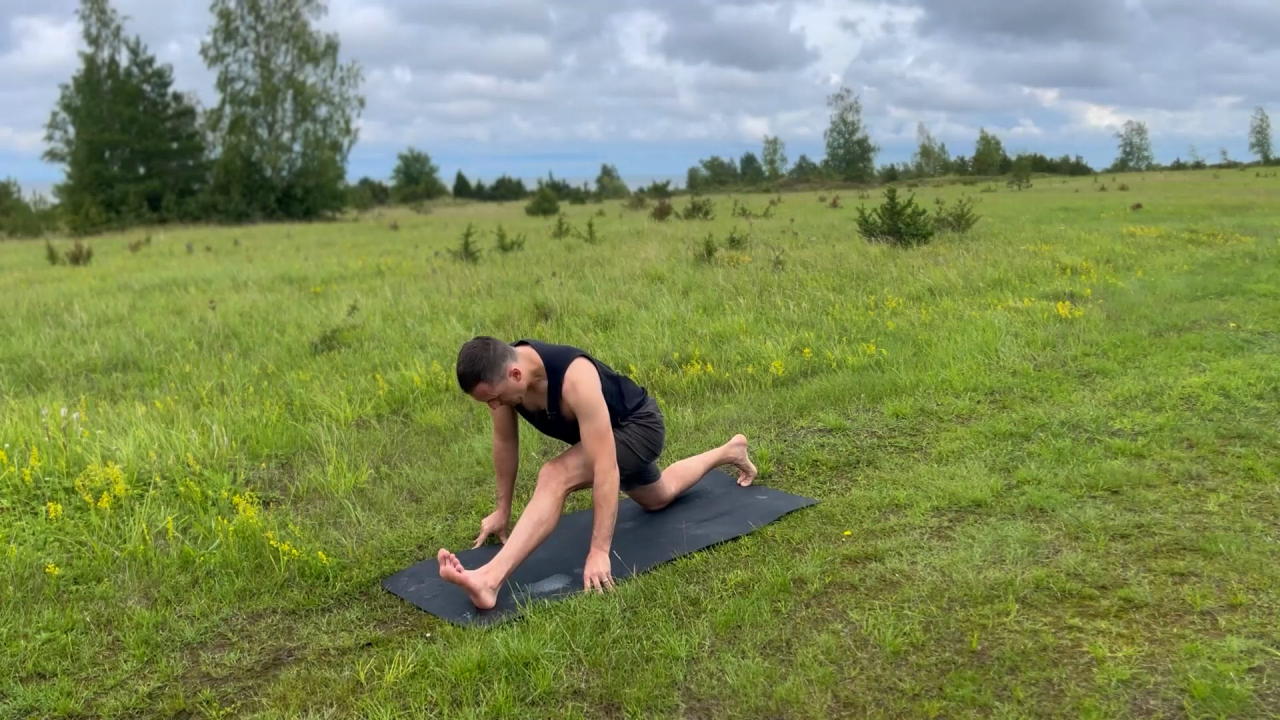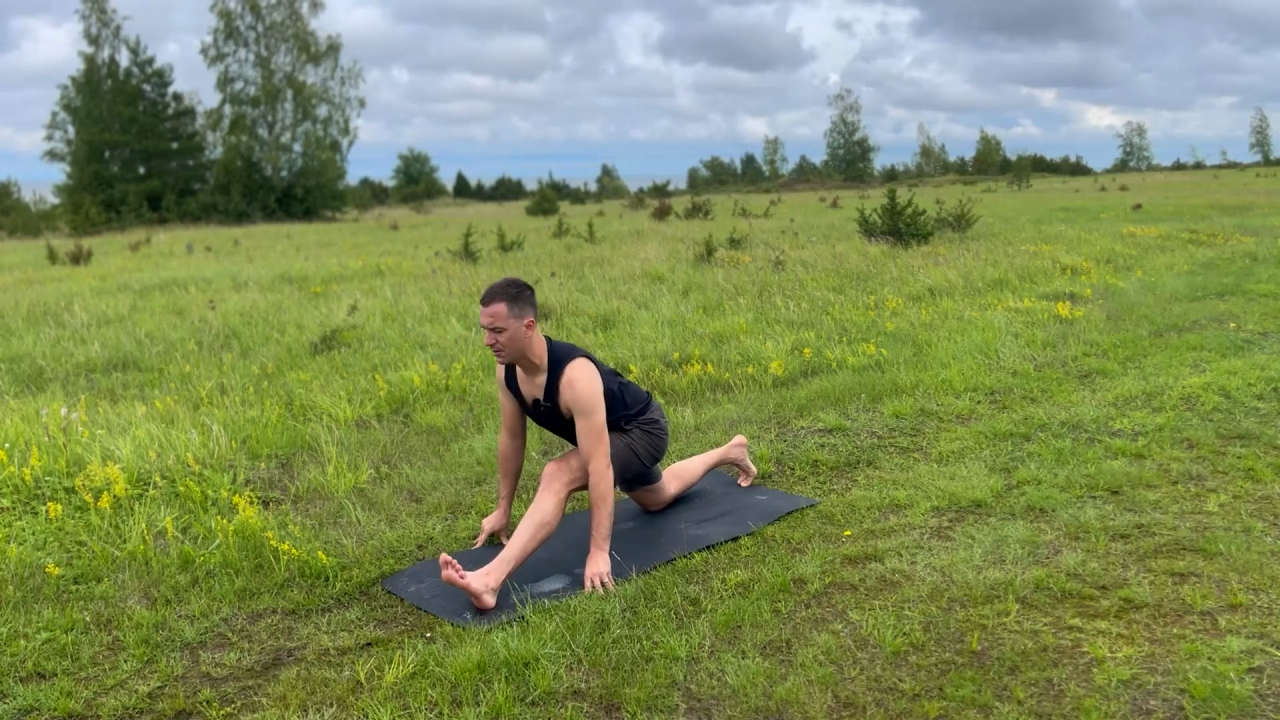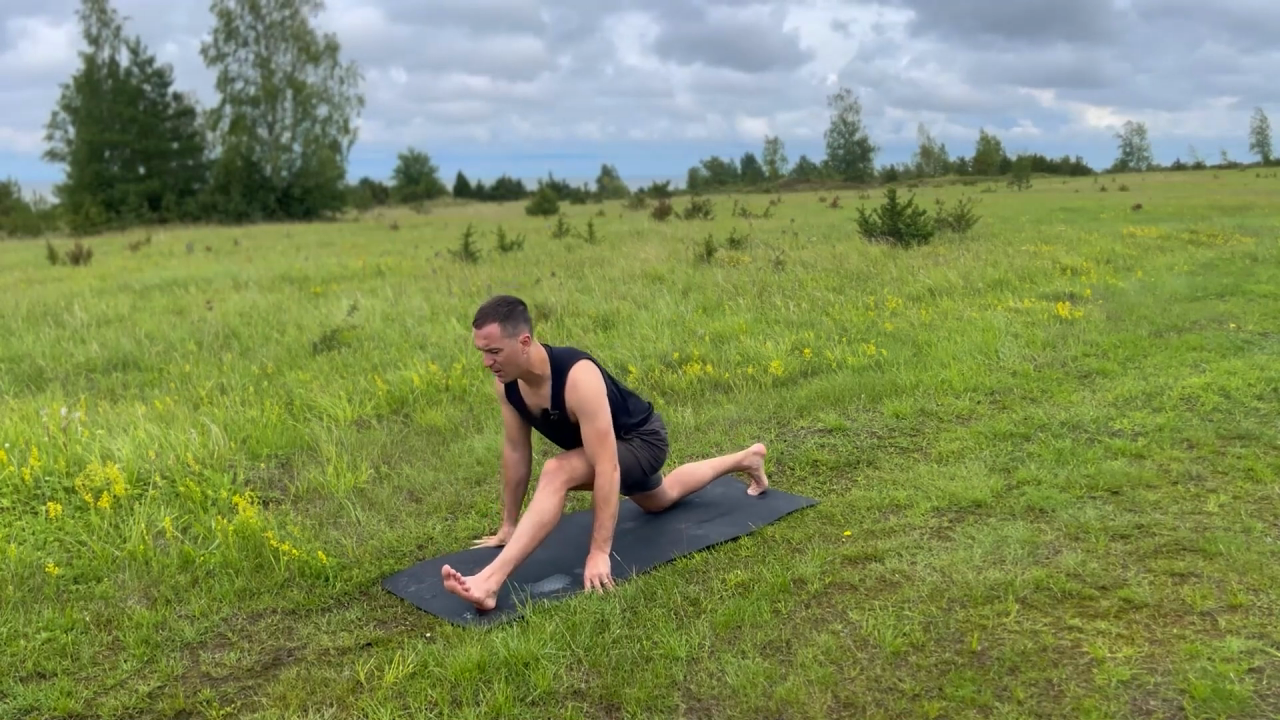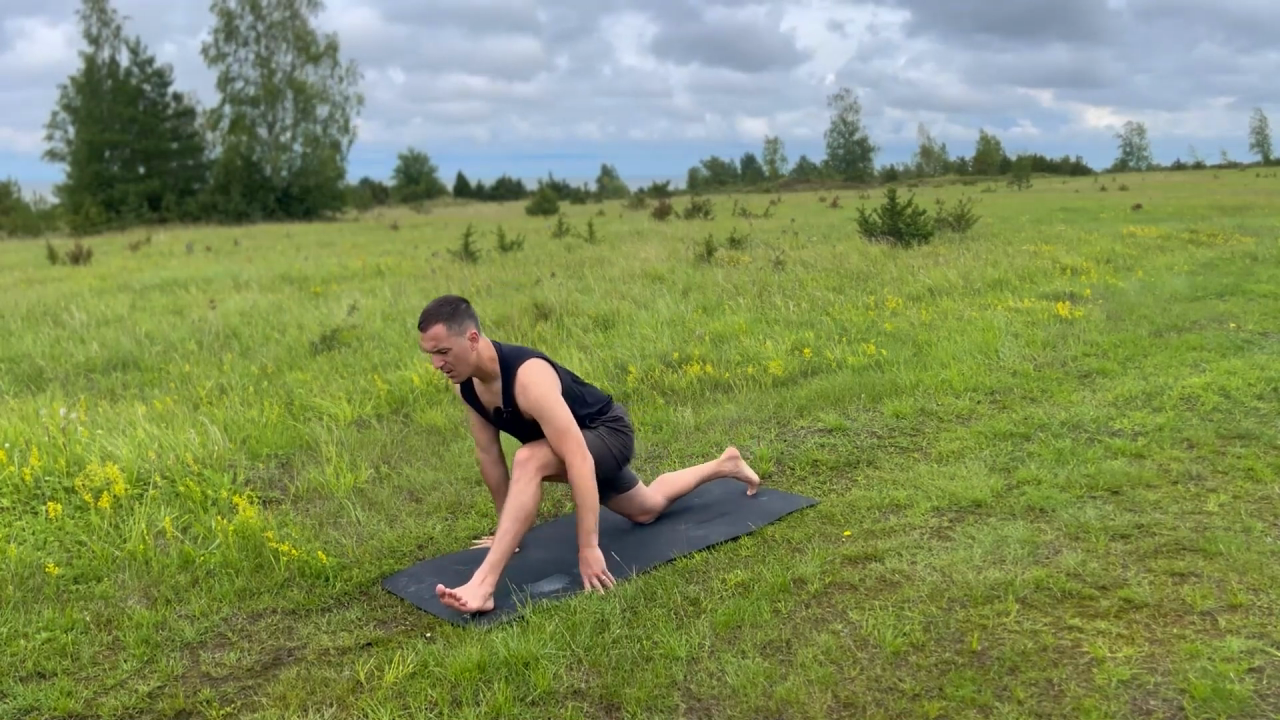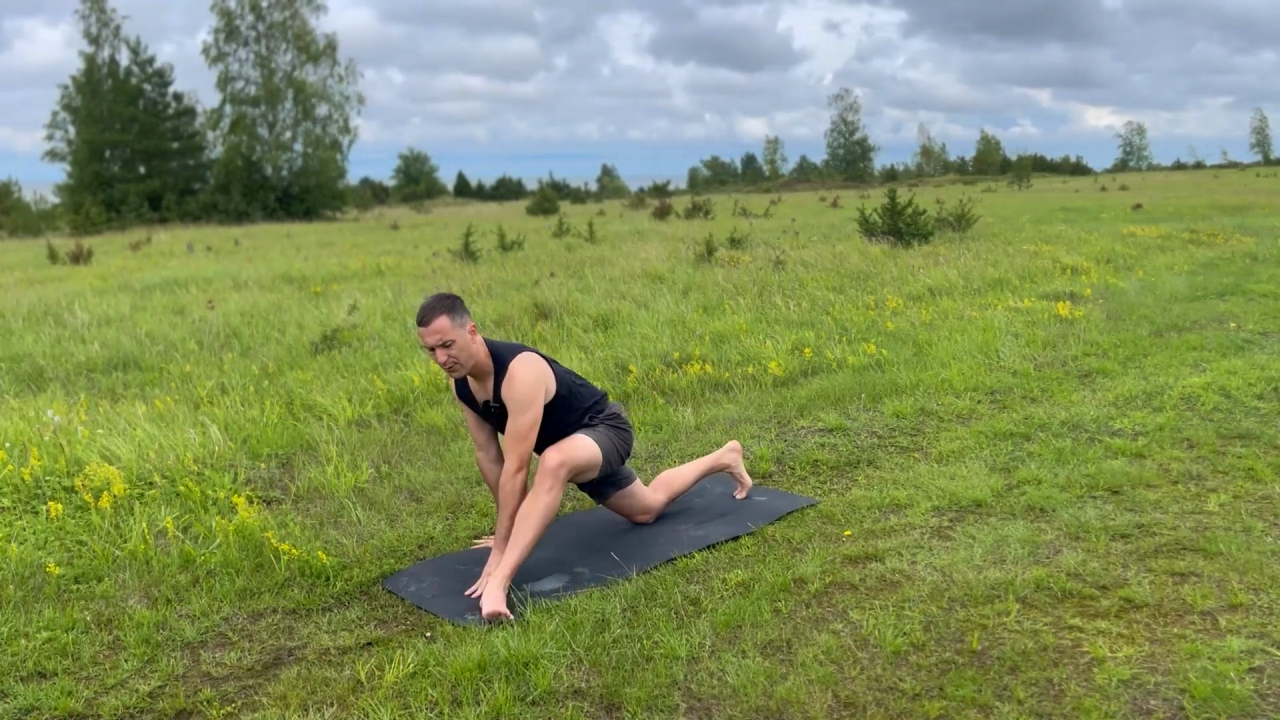
dt=1s
person 1, frame 1
left shoulder: (575, 380)
right shoulder: (502, 371)
left elbow: (606, 470)
right elbow: (505, 443)
left wrist: (599, 551)
right wrist: (502, 511)
left hip: (639, 424)
right hip: (609, 427)
left knee: (554, 477)
right knee: (657, 499)
left ankle: (490, 580)
right ankle: (729, 451)
person 1, frame 2
left shoulder: (575, 376)
right shoulder: (507, 370)
left elbow: (599, 468)
right elbow: (511, 439)
left wrist: (599, 552)
right wrist: (502, 509)
left hip: (641, 429)
right hip: (615, 432)
left knee: (557, 476)
right knee: (657, 499)
left ankle: (490, 580)
right ankle: (730, 453)
person 1, frame 3
left shoulder: (578, 379)
right shoulder: (506, 382)
left elbow: (607, 469)
right elbow: (515, 452)
left wrist: (599, 552)
right wrist: (508, 525)
left hip: (641, 439)
right hip: (613, 441)
left knee: (557, 472)
right knee: (661, 500)
left ankle: (489, 581)
right ankle: (745, 459)
person 1, frame 4
left shoulder: (528, 378)
right shoulder: (465, 381)
left elbow: (579, 461)
right elbow: (488, 455)
left wrist: (589, 547)
right wrist: (506, 530)
left hip: (607, 431)
right hip: (584, 440)
left knee: (529, 461)
right knee: (648, 510)
left ankle: (483, 585)
right ankle: (724, 465)
person 1, frame 5
left shoulder: (520, 371)
right shoulder: (460, 382)
left elbow: (516, 467)
right elbow: (487, 455)
left wrist: (499, 551)
right wrist: (506, 531)
left hip: (604, 429)
right hip: (579, 445)
left knee: (555, 463)
right knee: (647, 510)
left ankle: (499, 583)
right ankle: (723, 458)
